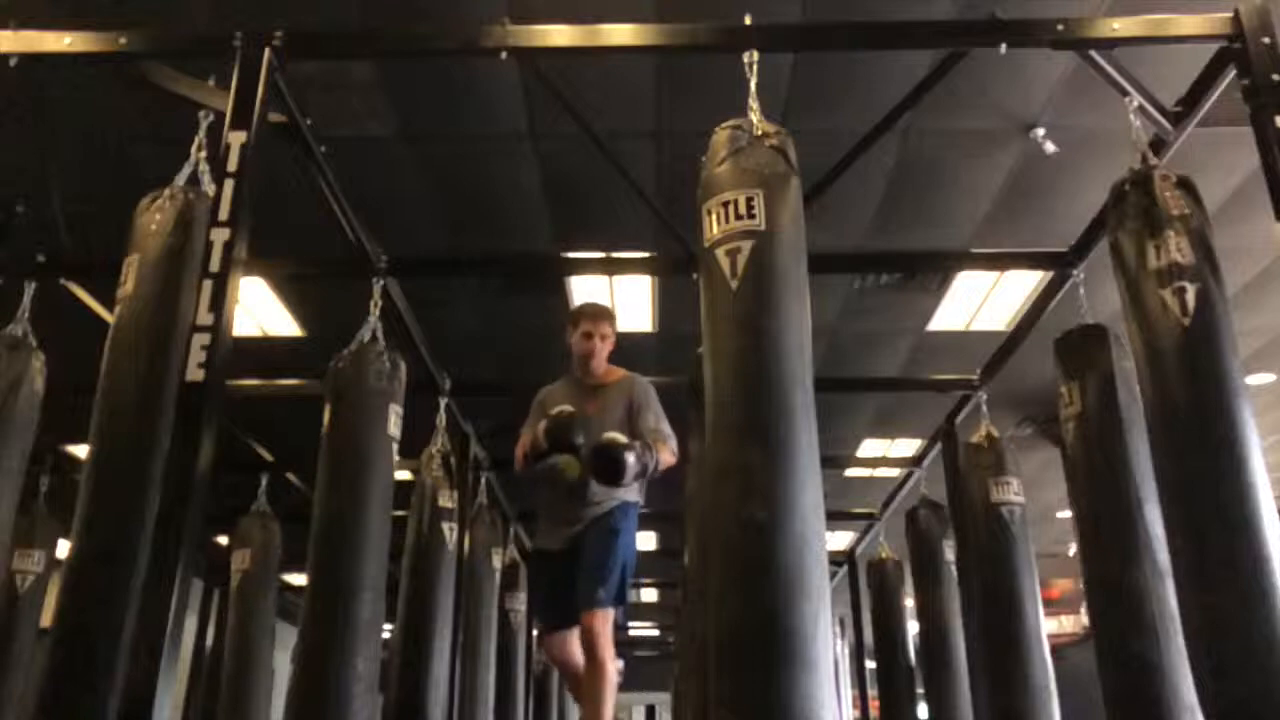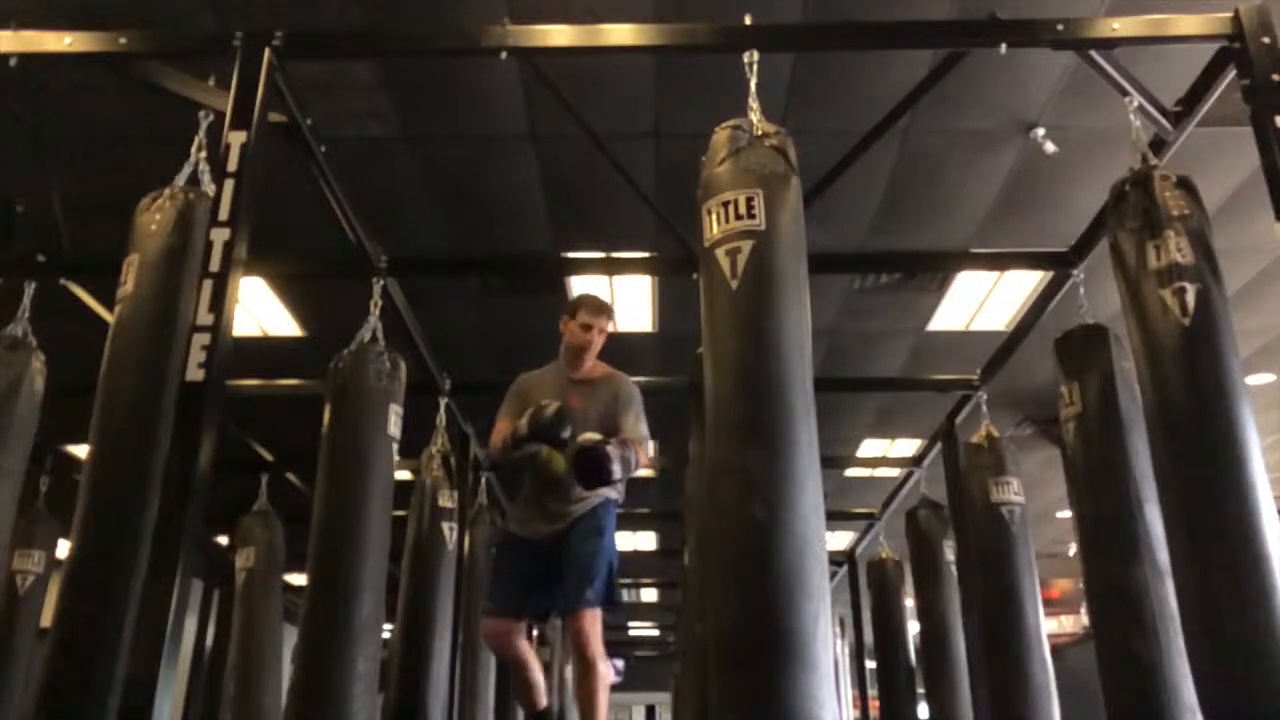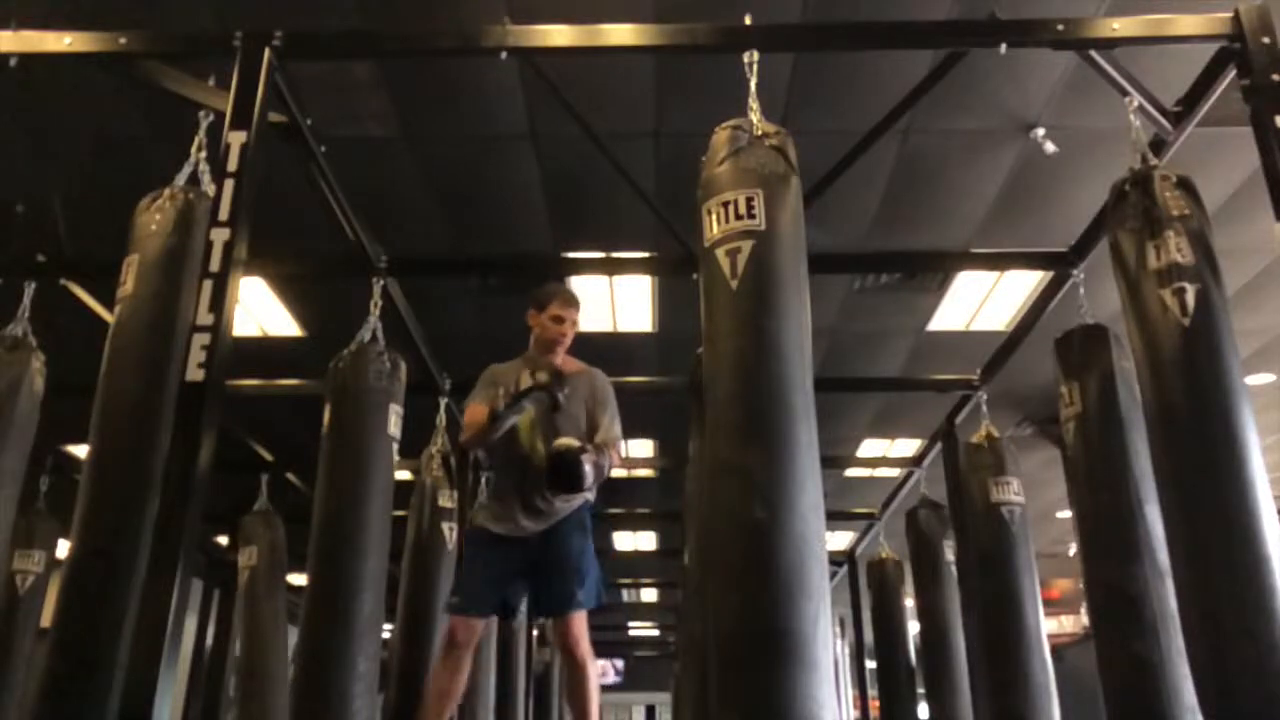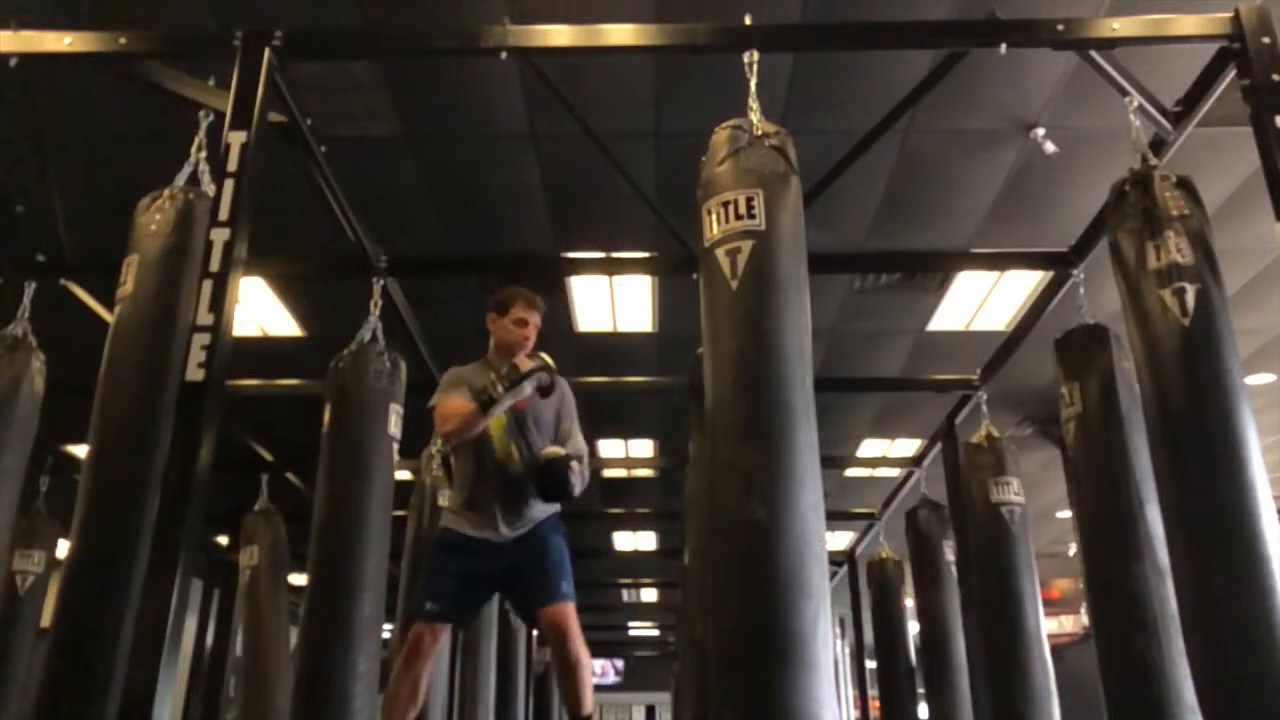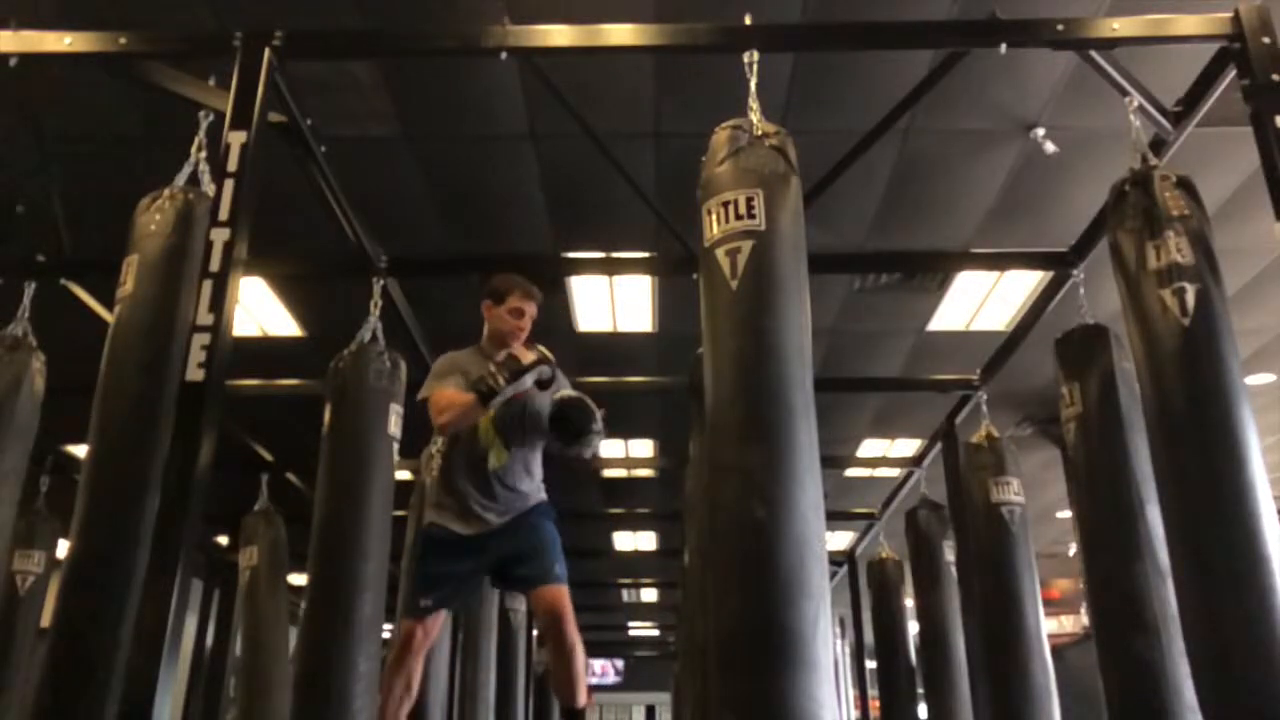
dt=0.3s
person 1, frame 1
left shoulder: (633, 388)
right shoulder: (549, 396)
left elbow: (668, 451)
right elbow: (520, 462)
left wrist: (636, 458)
right wrist: (542, 440)
left hip: (606, 516)
right hip: (553, 528)
left knee: (595, 630)
right knee: (556, 644)
person 1, frame 2
left shoulder: (617, 386)
right shoulder: (529, 384)
left elbow: (640, 451)
right elbow: (496, 448)
left wrist: (616, 457)
right wrist: (525, 432)
left hip: (586, 514)
right hip: (526, 520)
left knee: (583, 630)
right knee: (498, 630)
person 1, frame 3
left shoulder: (592, 381)
right shoulder: (499, 376)
left elbow: (612, 450)
right elbow: (470, 434)
left wrist: (588, 464)
right wrist: (517, 399)
left hip: (562, 519)
right hip: (498, 520)
left knee: (573, 637)
right knee: (460, 632)
person 1, frame 4
left shoulder: (555, 388)
right shoulder: (461, 378)
left elbow: (577, 456)
right elbow: (449, 430)
left wrist: (572, 472)
right wrist: (506, 387)
left hip: (535, 526)
right hip: (468, 527)
left knee: (565, 632)
right knee: (422, 639)
person 1, frame 5
left shoulder: (544, 373)
right shoulder: (455, 364)
left elbow: (579, 437)
right elbow: (444, 418)
left wrist: (582, 422)
right wrist: (507, 380)
left hip: (521, 512)
right hip: (453, 519)
left knee: (558, 615)
right knee: (415, 635)
